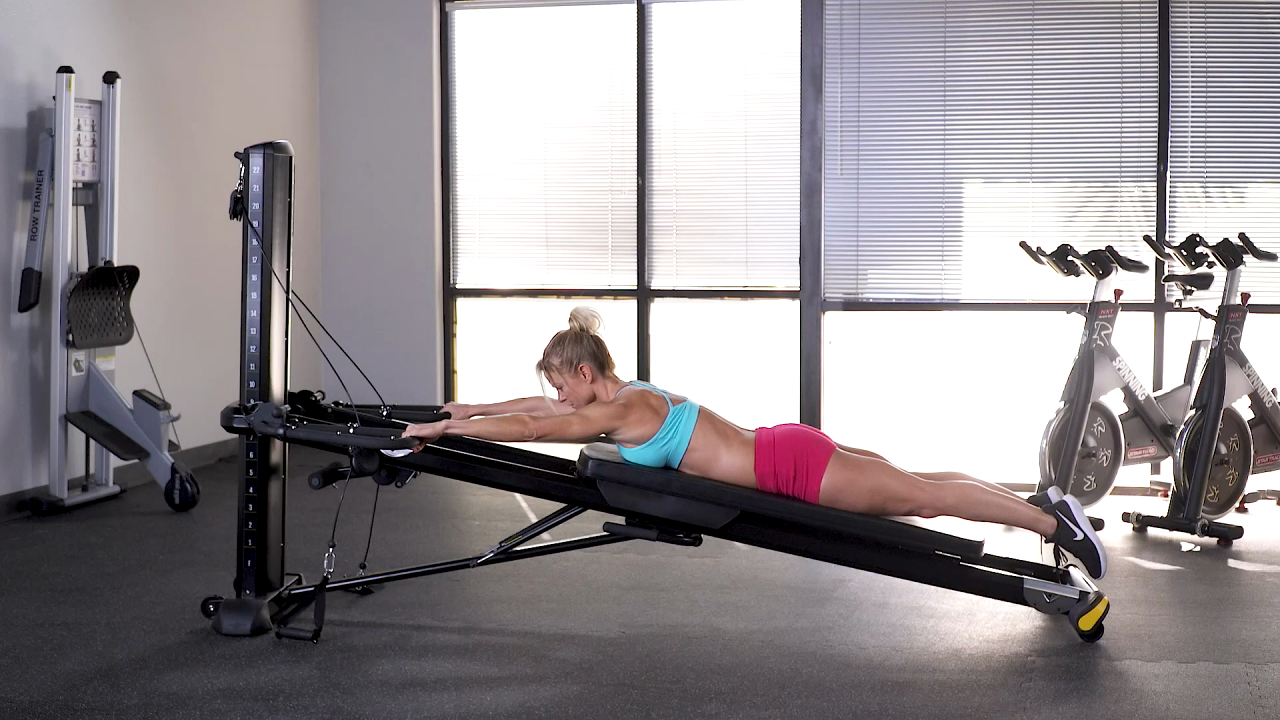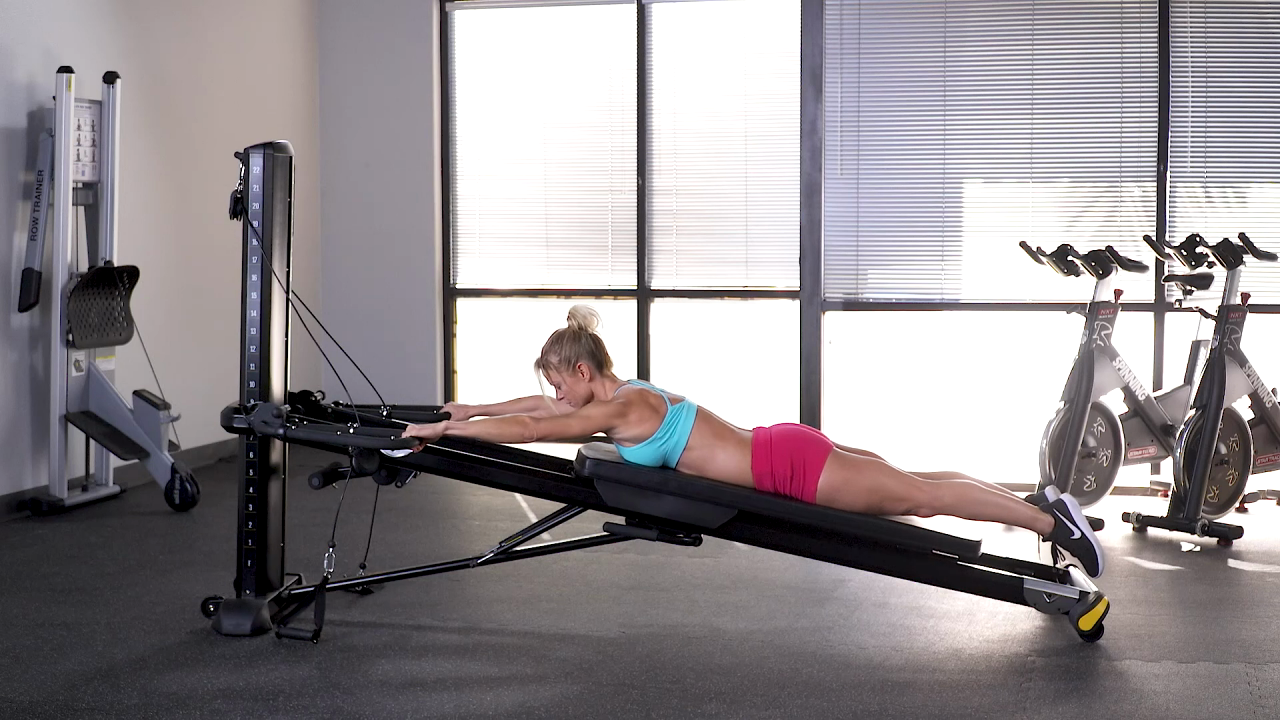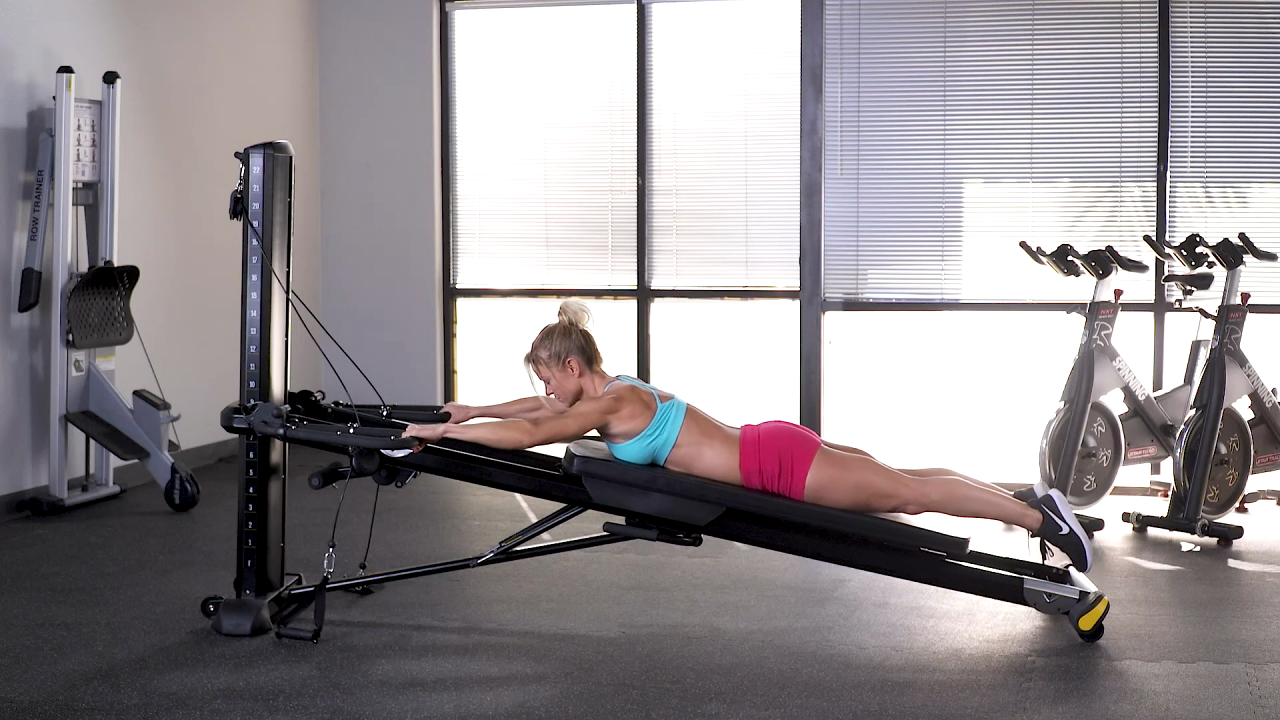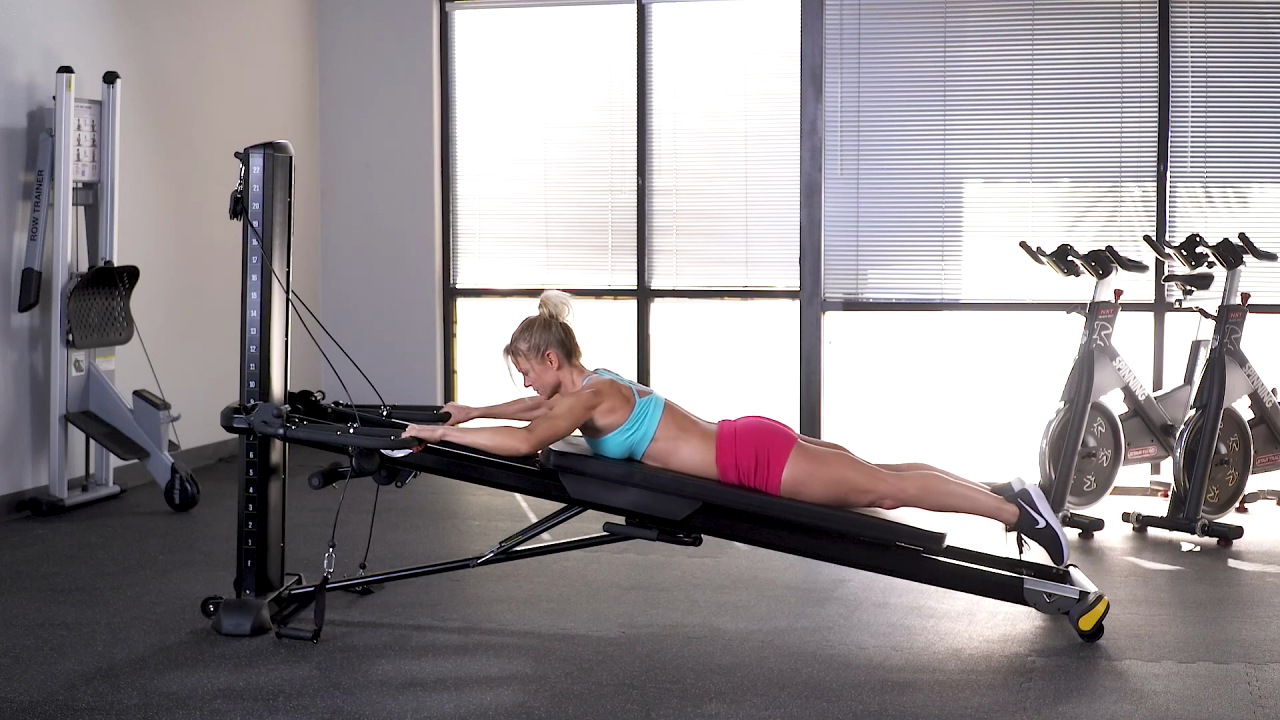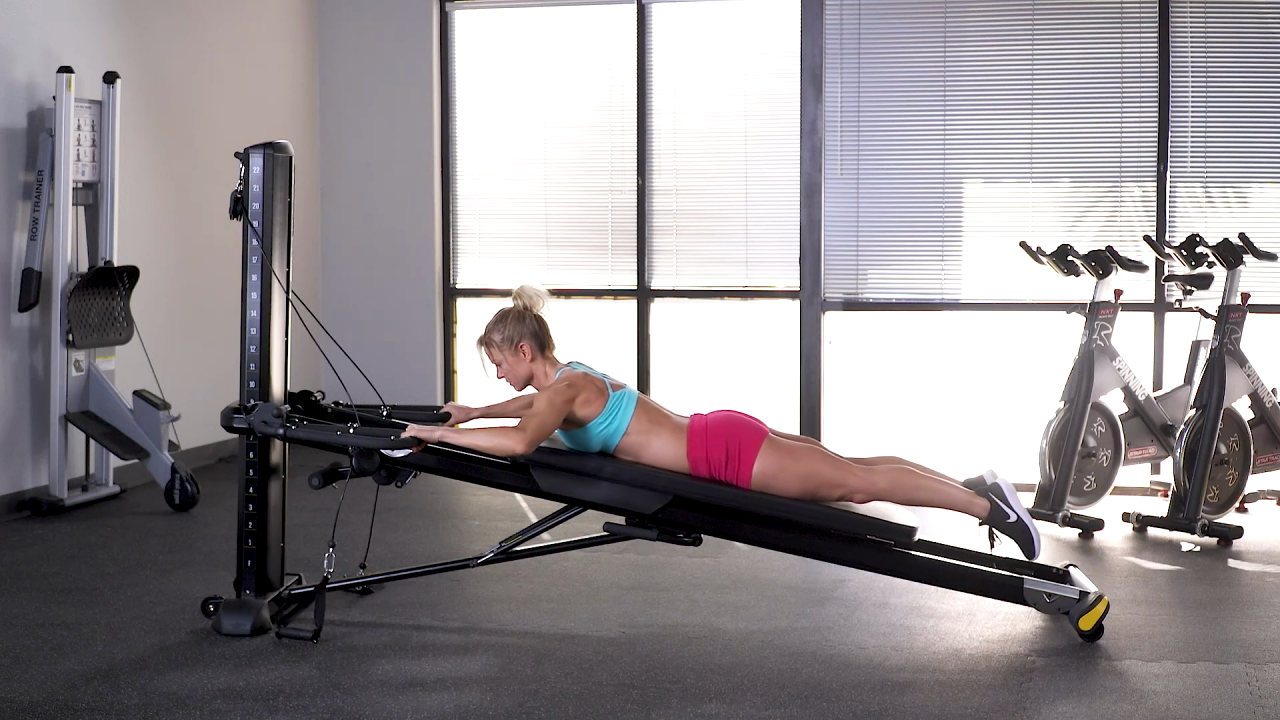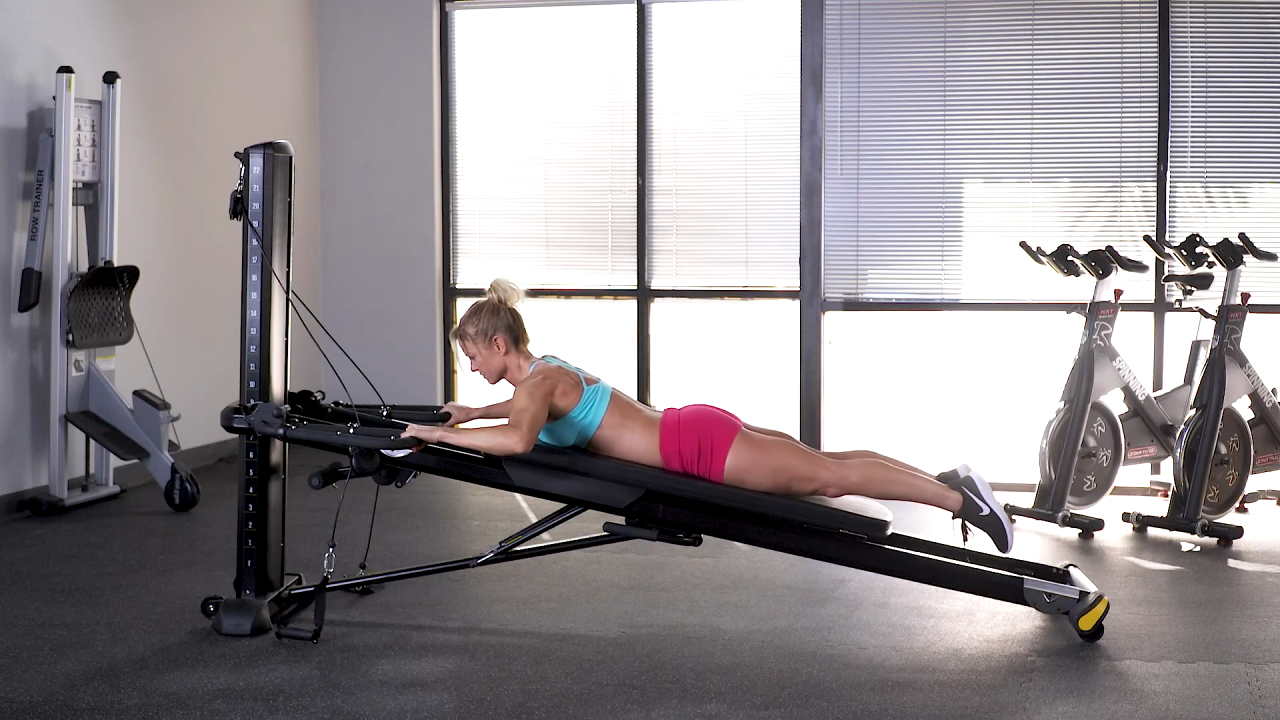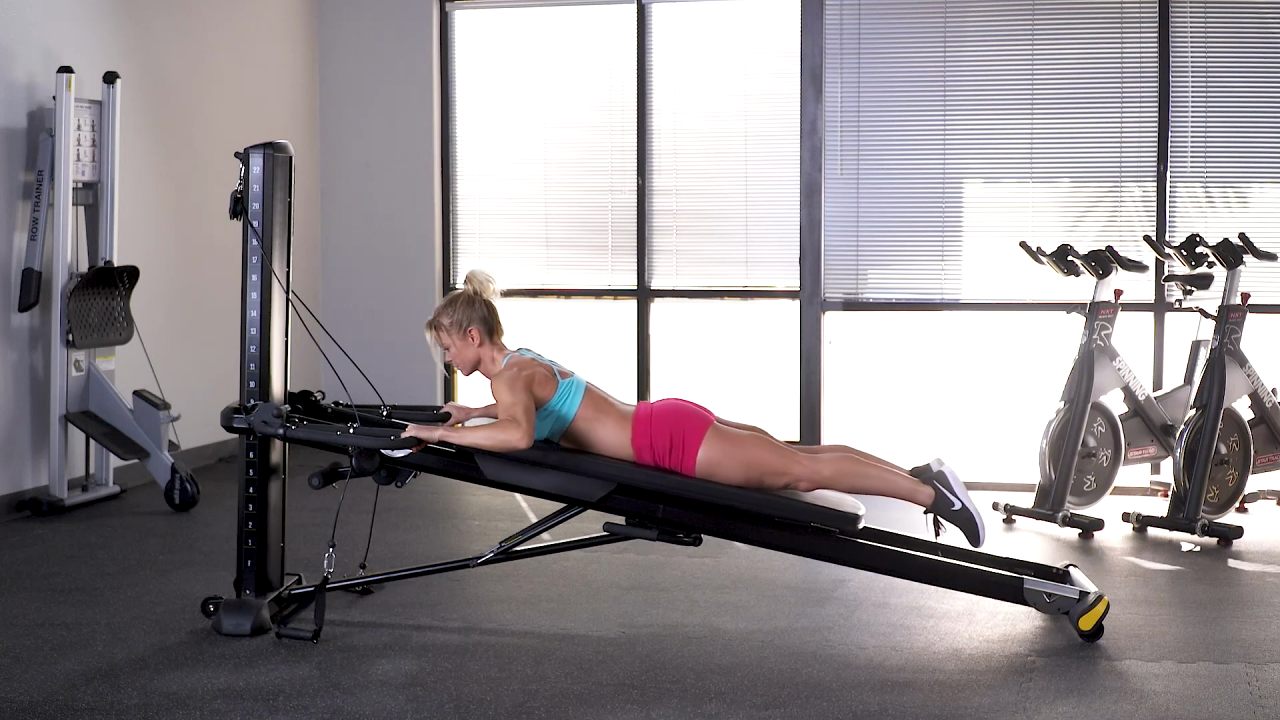
dt=0.2s
person 1, frame 1
left shoulder: (622, 410)
right shoulder: (622, 393)
left elbow: (531, 429)
right elbow: (546, 406)
left wrist: (443, 429)
right wrist: (473, 407)
left hip: (790, 466)
right hip: (788, 451)
left knee: (922, 498)
right knee: (917, 489)
left ankle: (1051, 522)
right ankle: (1041, 503)
person 1, frame 2
left shoulder: (621, 408)
right shoulder: (617, 392)
left elbow: (530, 429)
right elbow: (546, 406)
left wrist: (441, 430)
right wrist: (473, 407)
left hip: (787, 466)
right hip: (785, 451)
left knee: (919, 497)
right knee: (915, 489)
left ankle: (1049, 521)
right ankle: (1039, 502)
person 1, frame 3
left shoulder: (610, 405)
right shoulder: (611, 389)
left elbow: (527, 434)
right elbow: (542, 408)
left wrist: (442, 432)
right wrist: (473, 409)
left hip: (775, 463)
right hip: (774, 448)
left knee: (907, 495)
right knee: (904, 484)
left ankle: (1037, 518)
right ankle: (1027, 501)
person 1, frame 4
left shoulder: (592, 396)
right shoulder: (593, 384)
left elbow: (524, 440)
right elbow: (542, 408)
left wrist: (442, 433)
right wrist: (475, 410)
left hip: (755, 459)
right hip: (752, 444)
left knee: (883, 489)
right knee: (882, 478)
left ankle: (1012, 510)
right ankle: (1005, 495)
person 1, frame 5
left shoulder: (565, 386)
right shoulder: (568, 375)
left elbow: (521, 441)
right elbow: (538, 408)
left wrist: (442, 433)
right wrist: (475, 410)
left hip: (724, 452)
right hip: (725, 436)
left knee: (856, 483)
right knee: (855, 472)
left ankle: (984, 506)
right ankle: (977, 489)
person 1, frame 6
left shoulder: (538, 379)
right shoulder: (545, 369)
left elbow: (519, 441)
left wrist: (442, 434)
right wrist: (476, 411)
left hip: (698, 447)
right hip: (698, 430)
left knee: (829, 477)
right knee: (825, 464)
left ankle: (956, 499)
right ankle: (949, 483)
person 1, frame 7
left shoulder: (508, 373)
right shoulder: (523, 361)
left elbow: (518, 437)
left wrist: (442, 433)
right wrist: (477, 411)
left hip: (669, 440)
right hip: (671, 423)
left knee: (801, 471)
right knee: (799, 457)
left ankle: (929, 495)
right ankle: (921, 476)
